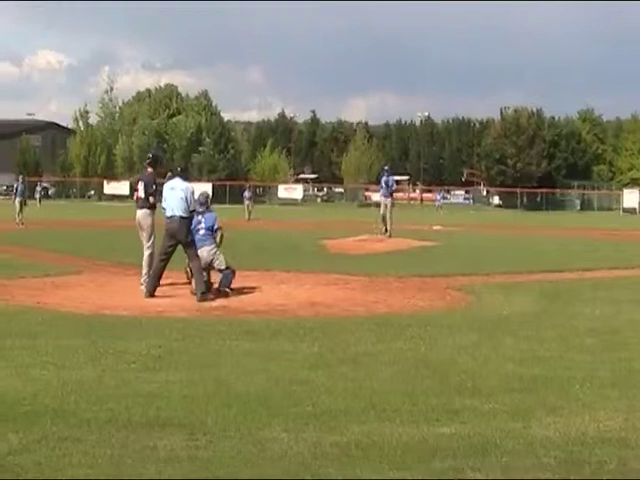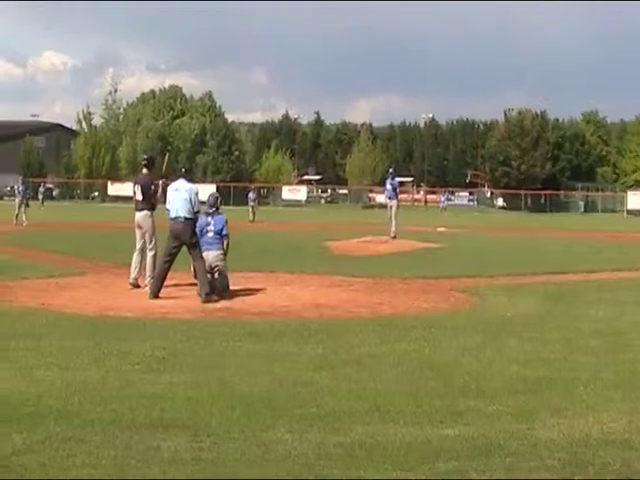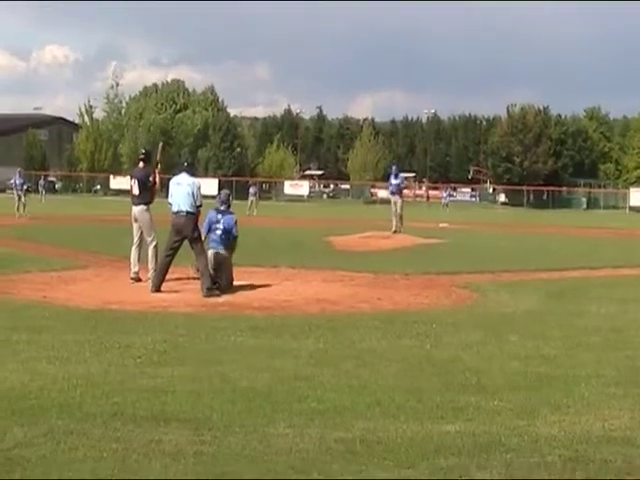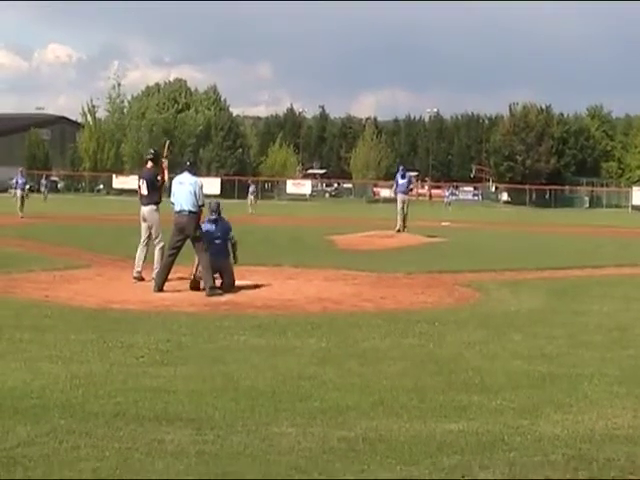
dt=0.4s
person 1, frame 1
left shoulder: (166, 186)
right shoulder: (187, 187)
left elbow: (164, 207)
right elbow: (192, 210)
left wrist: (170, 217)
right wrist: (189, 224)
left hip: (169, 223)
right hip: (183, 223)
left knee: (162, 257)
right knee: (193, 258)
left ankle: (149, 290)
right ankle: (201, 292)
person 1, frame 2
left shoulder: (170, 187)
right shoulder: (191, 188)
left elbow: (168, 208)
right elbow: (196, 211)
left wrist: (174, 220)
right wrist: (193, 225)
left hip: (174, 225)
right hip: (187, 225)
left knee: (166, 259)
right knee: (198, 259)
left ankle: (153, 291)
right ankle: (205, 294)
person 1, frame 3
left shoulder: (173, 181)
right shoulder: (194, 182)
left elbow: (170, 202)
right elbow: (198, 205)
left wrist: (176, 214)
left hip: (176, 219)
right hip: (189, 219)
left knee: (168, 253)
right knee: (200, 254)
left ankle: (155, 285)
right ankle: (207, 288)
person 1, frame 4
left shoulder: (175, 180)
right shoulder: (196, 181)
left elbow: (173, 201)
right elbow: (200, 205)
left wrist: (179, 211)
right wrist: (198, 218)
left hip: (178, 218)
right hip: (191, 218)
left knee: (171, 252)
right knee: (202, 252)
left ankle: (158, 284)
right ankle: (209, 287)
person 2, frame 1
left shoulder: (140, 177)
right shoulder: (152, 178)
left elbow: (135, 197)
right elbow: (152, 200)
right wrist: (158, 195)
left hip: (138, 212)
right hip: (147, 213)
left knee: (146, 246)
right knee: (149, 247)
left ankle: (145, 277)
right ankle: (146, 280)
person 2, frame 2
left shoulder: (137, 179)
right shoulder: (149, 179)
left elbow: (135, 197)
right elbow: (155, 198)
right wrist: (160, 187)
left hip: (137, 214)
right hip: (146, 214)
left knee: (139, 248)
right knee: (151, 249)
left ankle: (133, 279)
right ankle: (149, 281)
person 2, frame 3
left shoulder: (133, 173)
right shoulder: (147, 172)
left elbow: (132, 191)
right elbow: (156, 186)
right wrist: (157, 173)
left hip: (134, 208)
right hip: (143, 208)
left knee: (136, 242)
right knee: (152, 242)
left ankle: (134, 273)
right ankle: (152, 273)
person 2, frame 4
left shoulder: (141, 173)
right shoulder: (154, 172)
left elbow: (139, 193)
right elbow: (166, 183)
right wrist: (165, 169)
left hip: (143, 208)
right hip: (152, 208)
left knee: (143, 242)
right knee: (158, 243)
left ankle: (137, 272)
right ankle: (156, 274)
